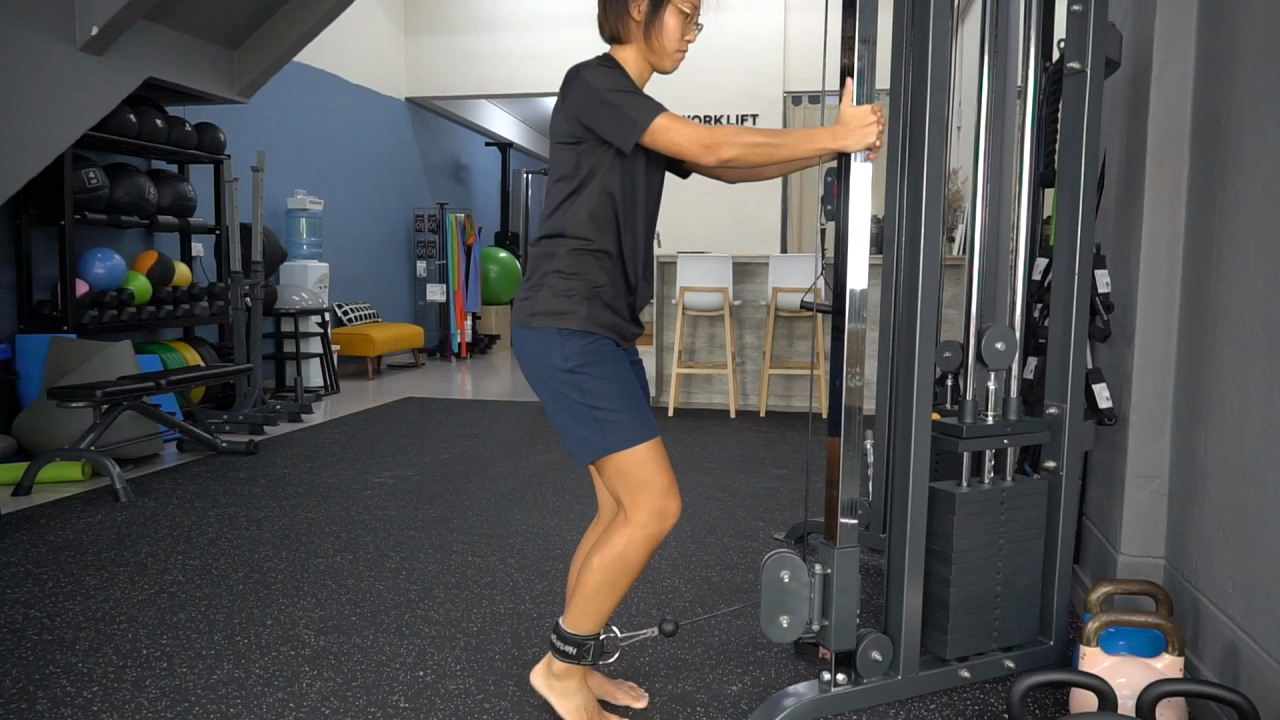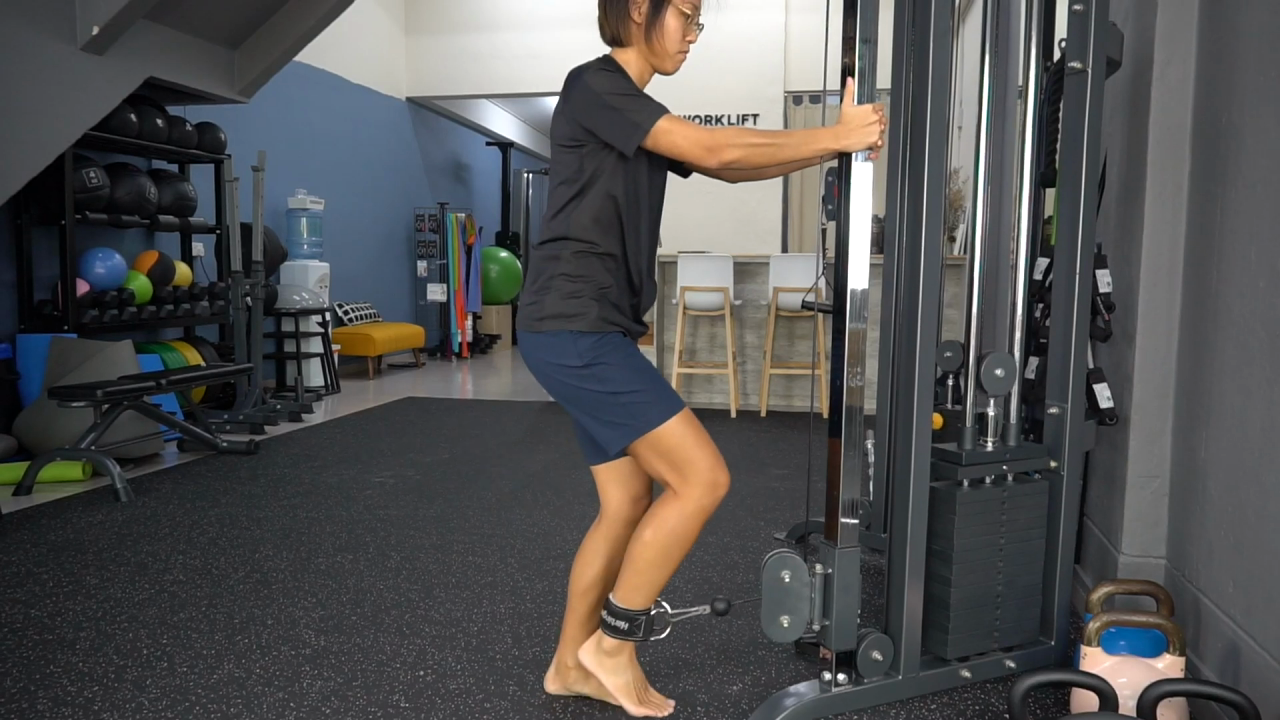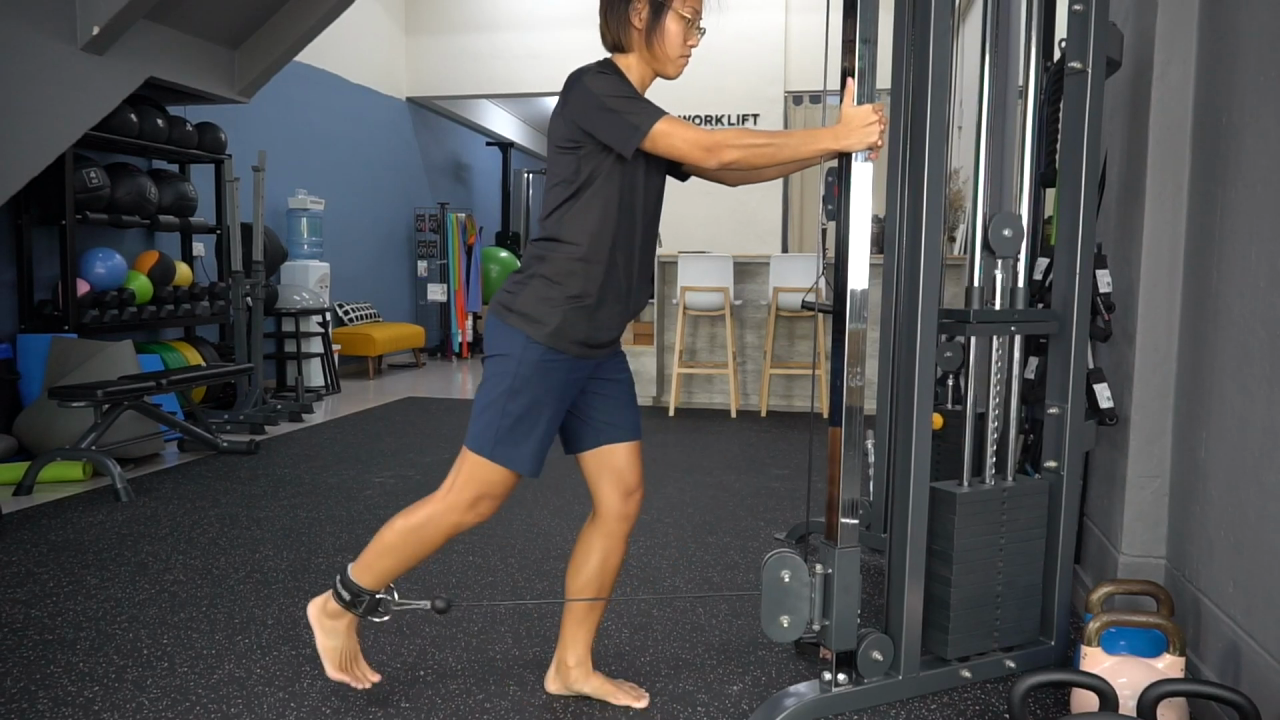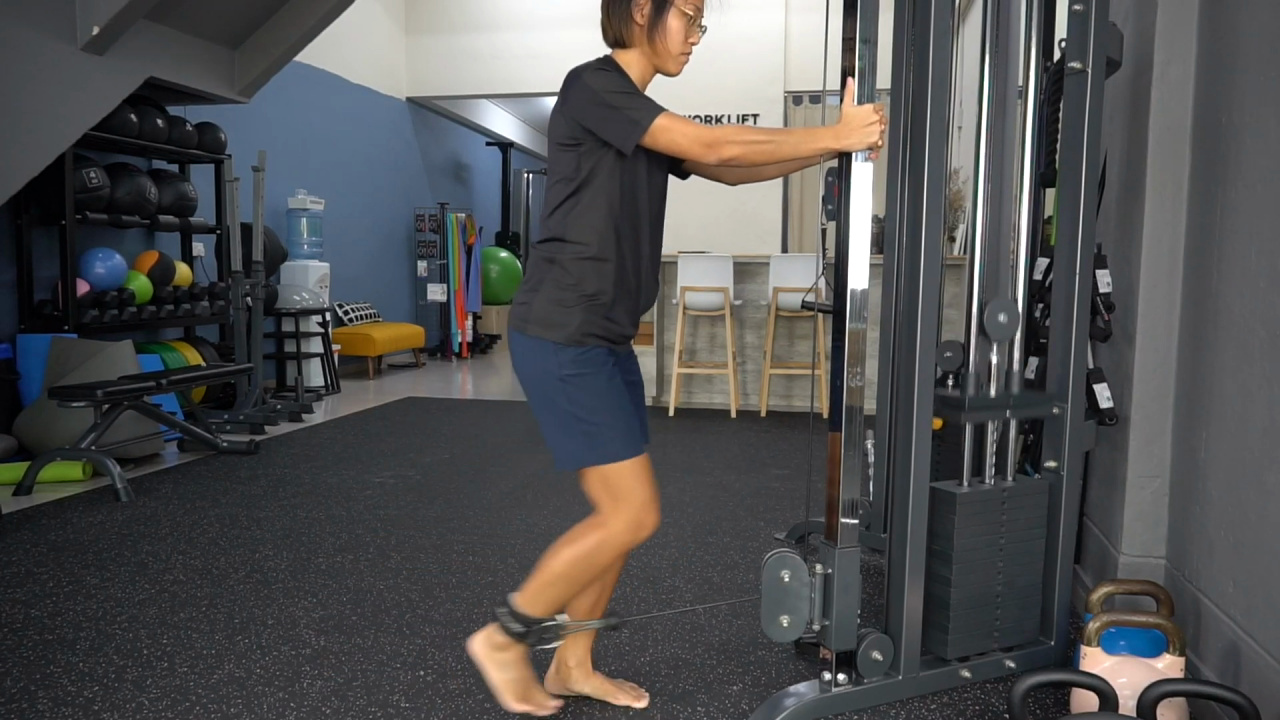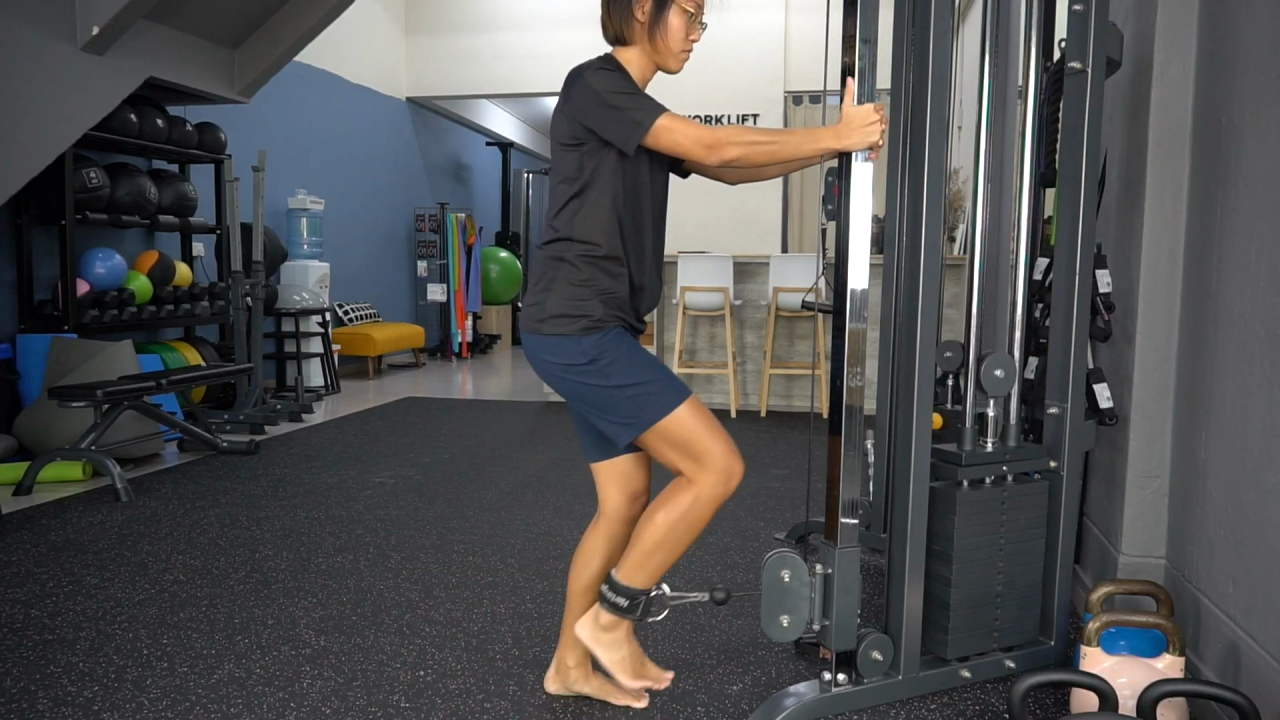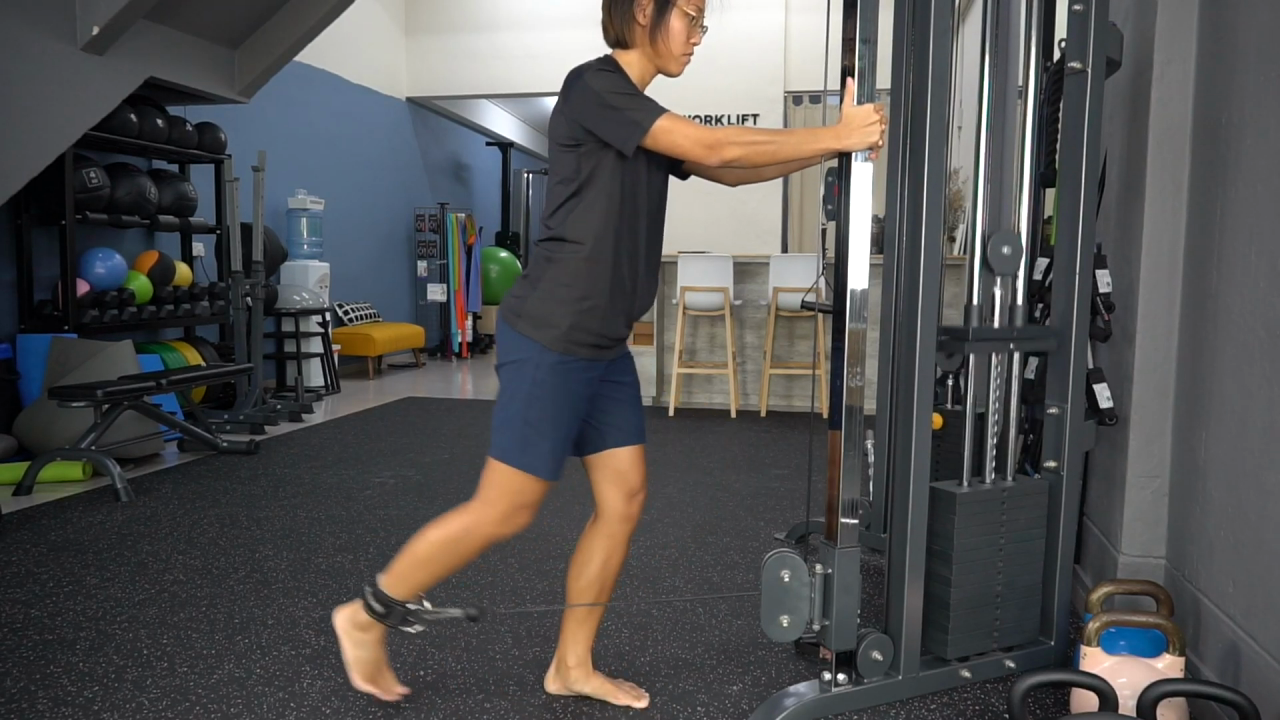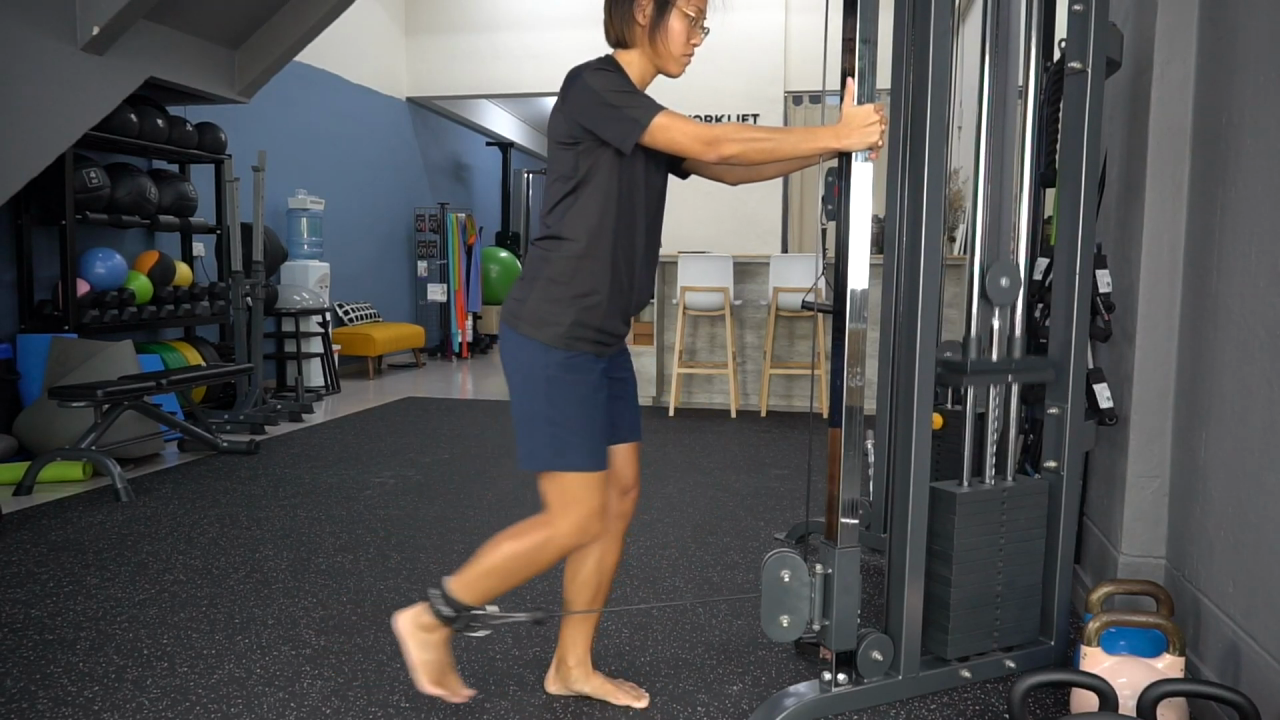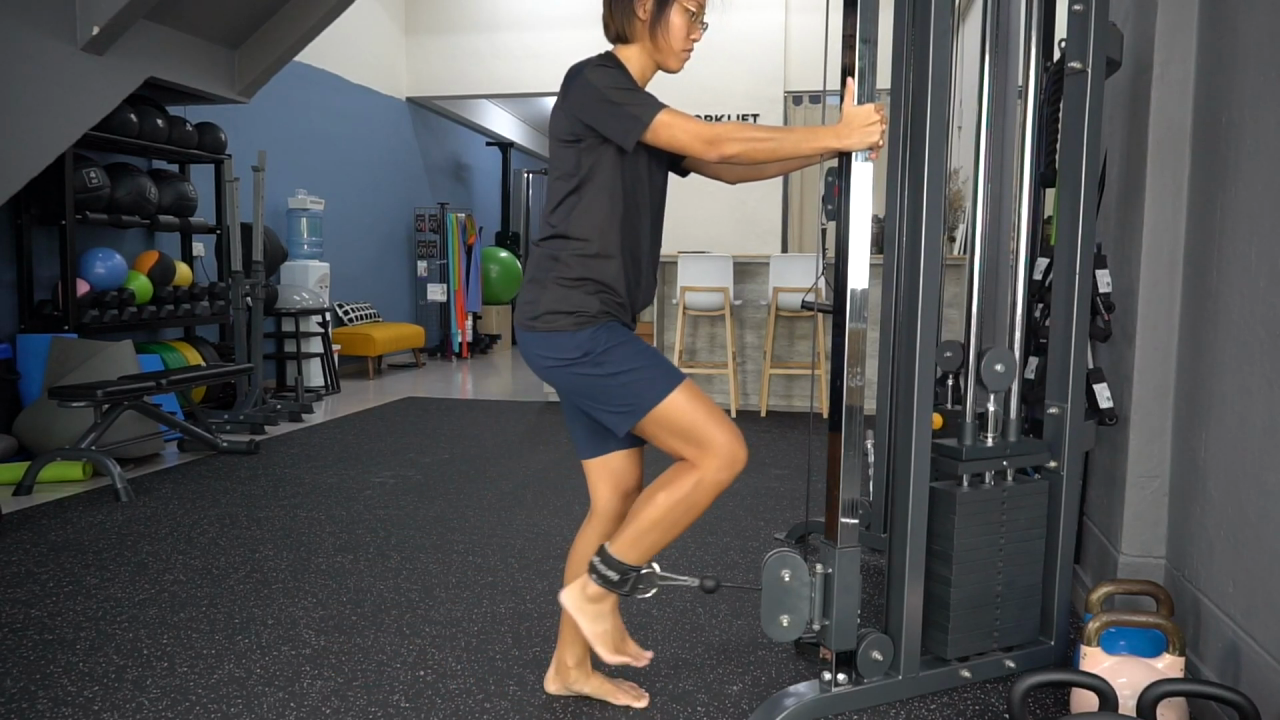
dt=0.7s
person 1, frame 1
left shoulder: (639, 112)
right shoulder: (591, 83)
left elbow: (726, 168)
right elbow: (710, 148)
left wrist: (836, 142)
right wrist: (834, 136)
left hip: (603, 331)
right hip: (565, 329)
left knee: (624, 507)
right knee: (653, 506)
person 1, frame 2
left shoulder: (637, 113)
right shoulder: (593, 86)
left elbow: (726, 168)
right elbow: (713, 150)
left wrist: (834, 141)
right wrist: (835, 136)
left hip: (598, 331)
right hip: (573, 329)
left knee: (629, 502)
right knee: (701, 480)
left ankle: (573, 663)
right ankle: (615, 642)
person 1, frame 3
left shoulder: (641, 118)
right shoulder: (593, 89)
left elbow: (725, 171)
right elbow: (712, 151)
left wrist: (827, 144)
right wrist: (832, 137)
left hip: (595, 343)
right hip: (540, 332)
left knee: (621, 499)
right knee: (470, 499)
left ankle: (573, 665)
right ankle: (339, 606)
person 1, frame 4
left shoulder: (642, 118)
right shoulder: (592, 86)
left elbow: (726, 169)
right elbow: (711, 148)
left wrist: (829, 145)
right wrist: (832, 136)
left hip: (603, 336)
right hip: (562, 335)
left knee: (626, 508)
right knee: (630, 515)
right ankle: (505, 636)
person 1, frame 5
left shoulder: (636, 108)
right shoulder: (593, 84)
left elbow: (728, 170)
right elbow: (713, 148)
left wrist: (836, 141)
right wrist: (834, 136)
left hip: (602, 331)
right hip: (575, 328)
left knee: (627, 498)
right knee: (715, 468)
left ankle: (572, 665)
right ankle: (608, 617)
person 1, frame 6
left shoulder: (640, 116)
right shoulder: (593, 87)
left elbow: (726, 170)
right elbow: (713, 147)
left wrist: (833, 141)
right wrist: (835, 137)
left hip: (600, 342)
right hip: (551, 338)
left knee: (622, 499)
right knee: (504, 510)
left ankle: (572, 665)
right ankle: (369, 616)
person 1, frame 7
left shoulder: (642, 118)
right shoulder: (592, 86)
left elbow: (726, 169)
right elbow: (713, 145)
left wrist: (832, 143)
right wrist: (835, 136)
left hip: (599, 337)
right hip: (553, 336)
left knee: (616, 498)
right knee: (575, 521)
left ankle: (572, 665)
right ankle: (432, 618)
person 1, frame 8
left shoulder: (644, 114)
right shoulder: (593, 82)
left elbow: (727, 168)
right elbow: (713, 144)
left wrist: (834, 140)
right wrist: (833, 137)
left hip: (591, 329)
right hip: (571, 324)
left knee: (620, 498)
right knee: (720, 452)
left ankle: (571, 666)
right ankle: (595, 588)
